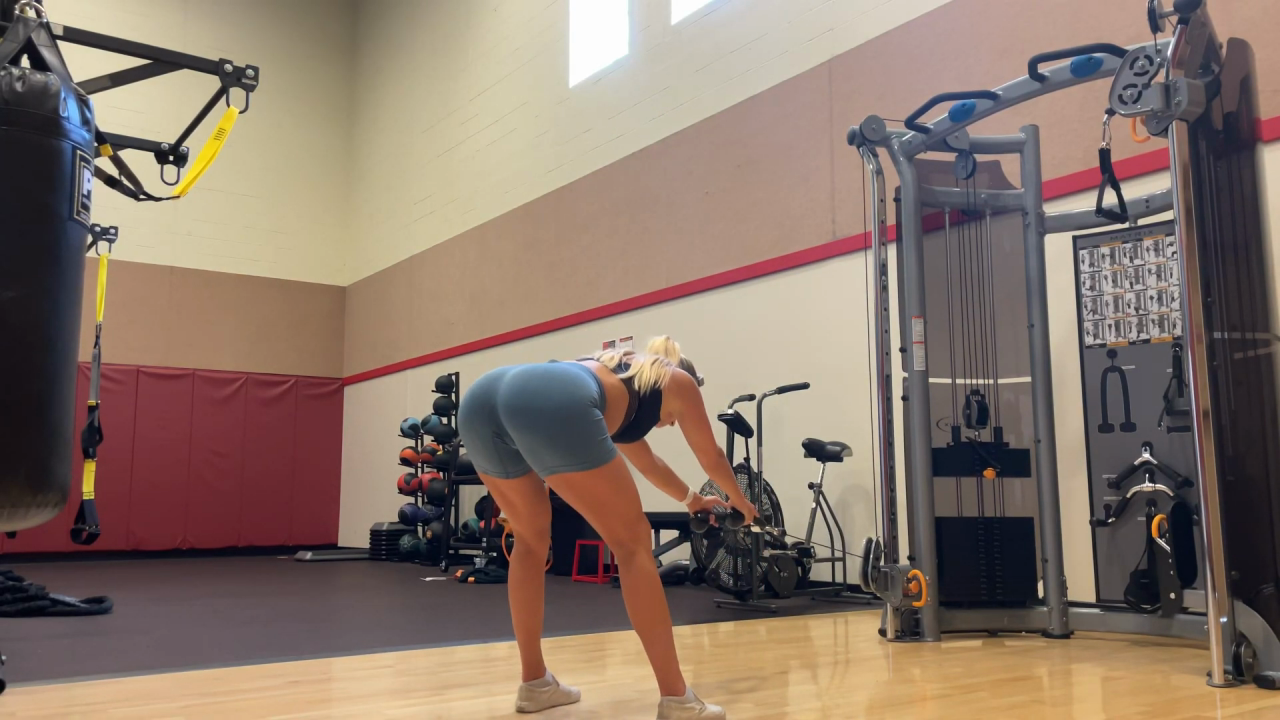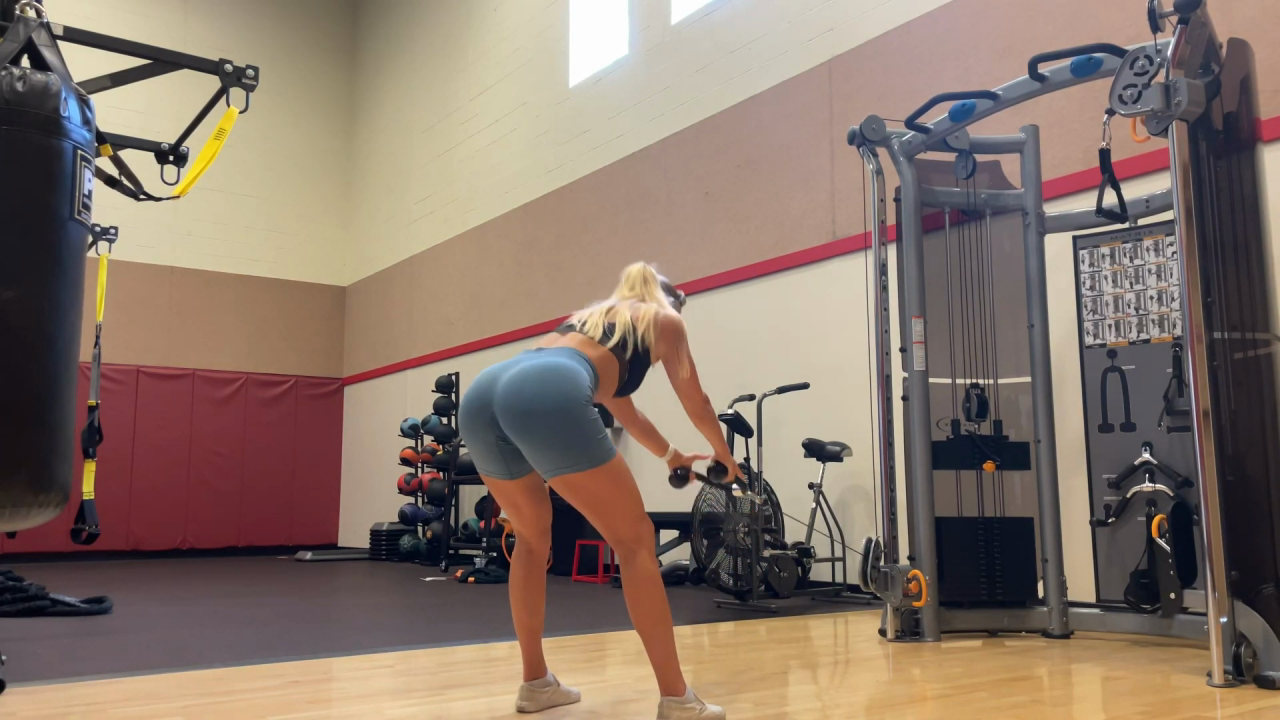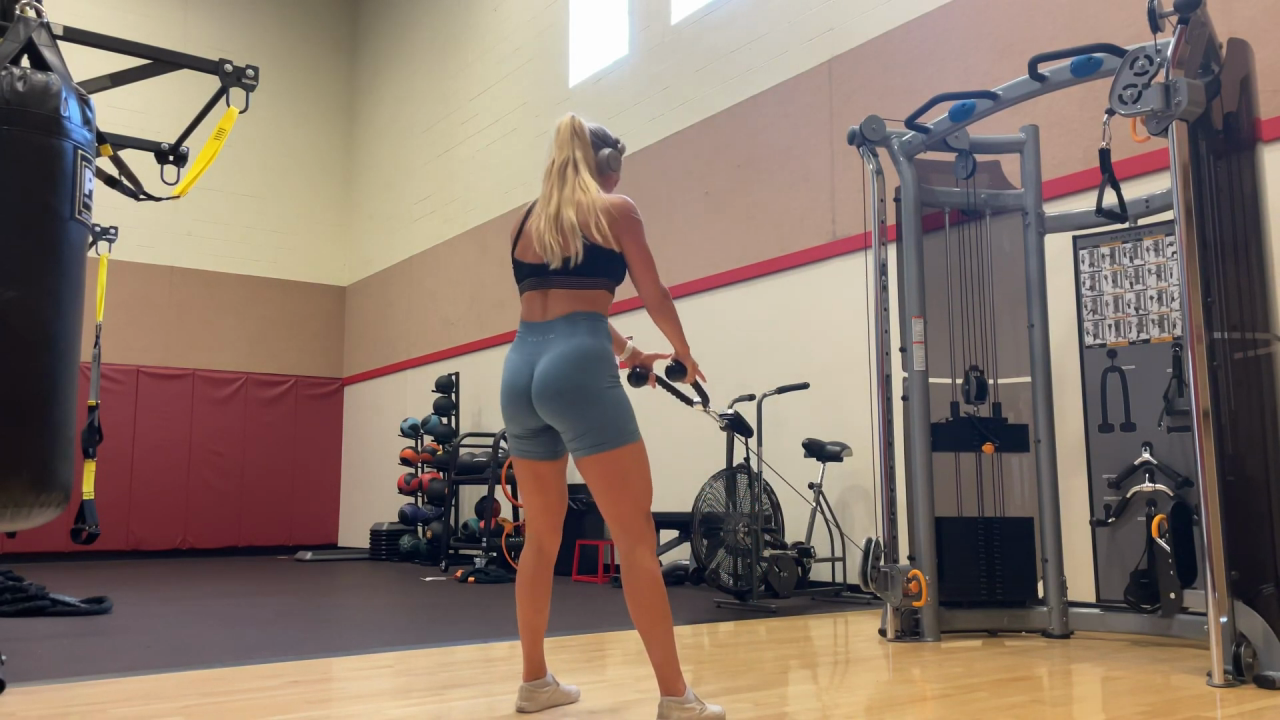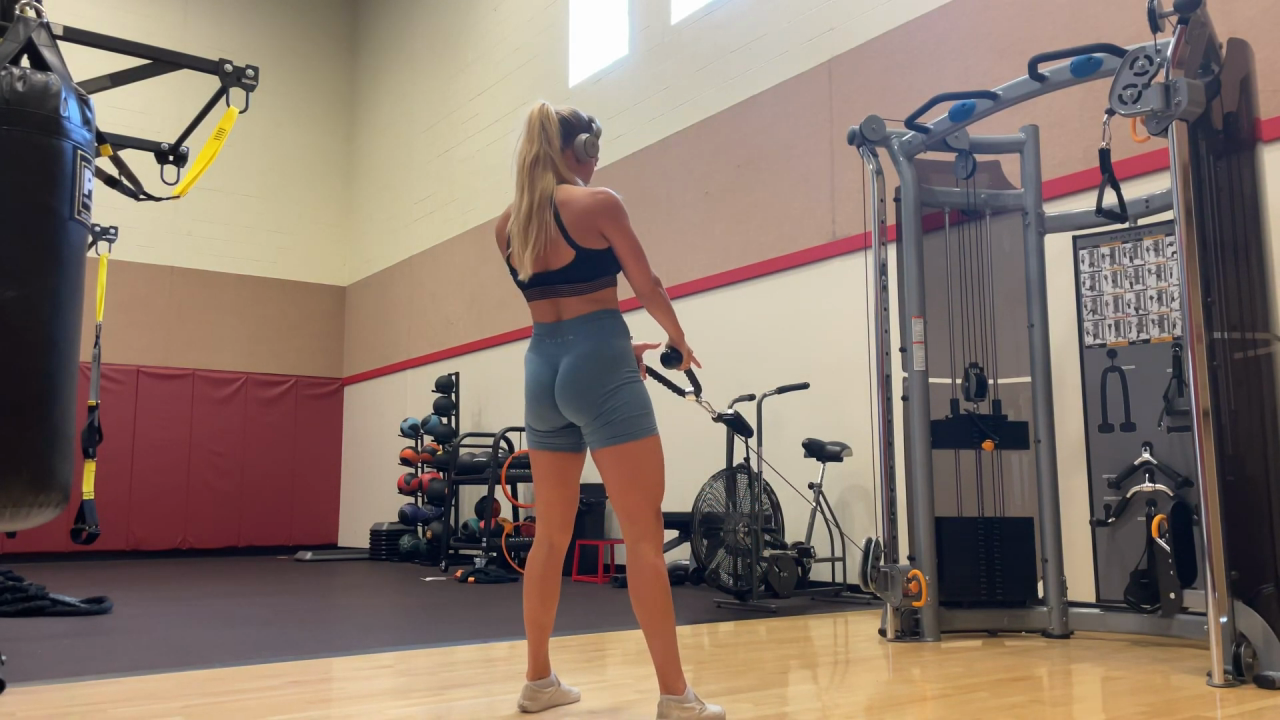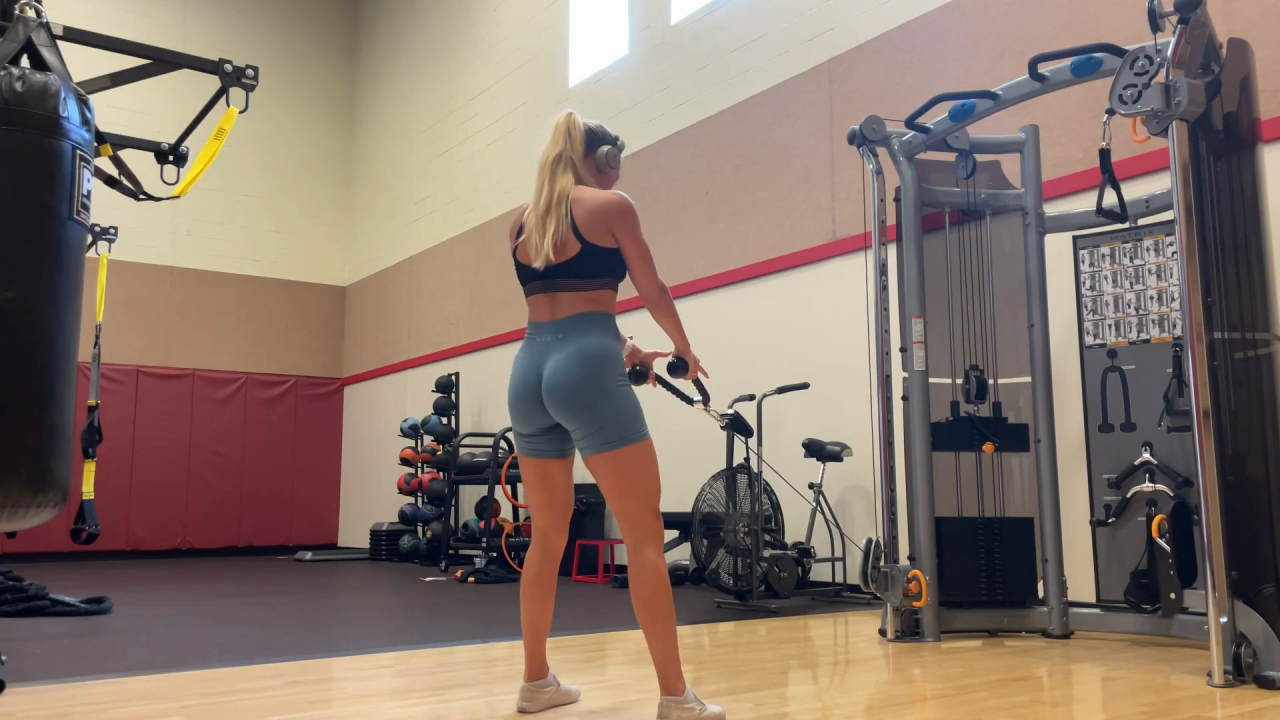
dt=0.5s
person 1, frame 1
left shoulder: (613, 366)
right shoulder: (679, 380)
left elbow: (645, 460)
right elbow: (712, 458)
left wrist: (692, 499)
right wrist: (739, 501)
left hip: (480, 398)
right hip: (551, 407)
left knee: (531, 539)
right knee: (631, 545)
left ankle: (535, 682)
person 1, frame 2
left shoulder: (591, 314)
right shoulder: (663, 319)
left elbow: (622, 408)
right elbow: (695, 401)
left wrist: (672, 456)
right wrist: (723, 454)
left hip: (482, 396)
right hip: (549, 399)
left knee: (533, 540)
right knee: (634, 543)
left ankle: (536, 682)
person 1, frame 3
left shoulder: (527, 221)
right shoulder: (615, 208)
right elbow: (655, 296)
left wrist: (624, 350)
right wrist: (683, 353)
left hip: (520, 372)
right hip: (579, 373)
left knee: (541, 538)
right knee: (636, 540)
person 1, frame 4
left shoulder: (507, 225)
right shoulder: (597, 203)
right elbow: (646, 286)
right wrist: (678, 338)
left hip: (543, 371)
right hip: (600, 371)
left knee: (551, 535)
right knee: (644, 534)
person 1, frame 5
left shoulder: (523, 221)
right shoulder: (611, 205)
right elbow: (652, 292)
left wrist: (623, 348)
right wrist: (684, 350)
left hip: (528, 372)
right hip: (586, 373)
left knee: (547, 536)
right knee: (644, 535)
